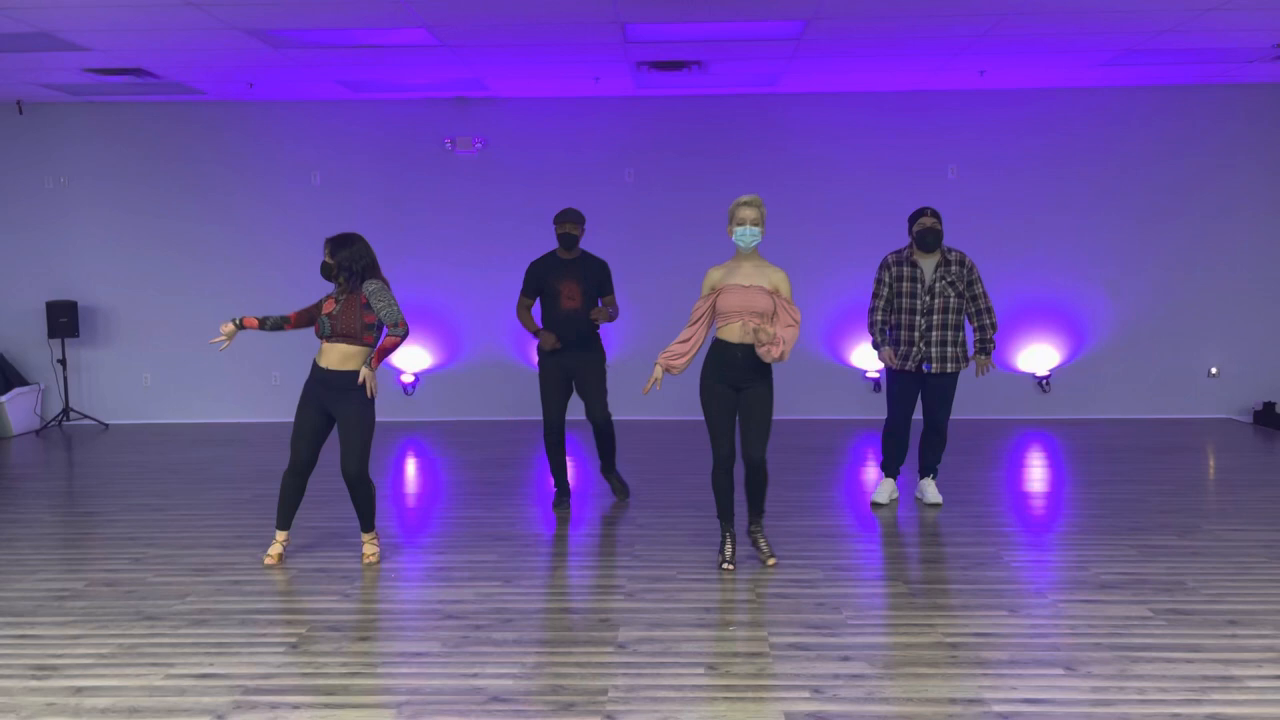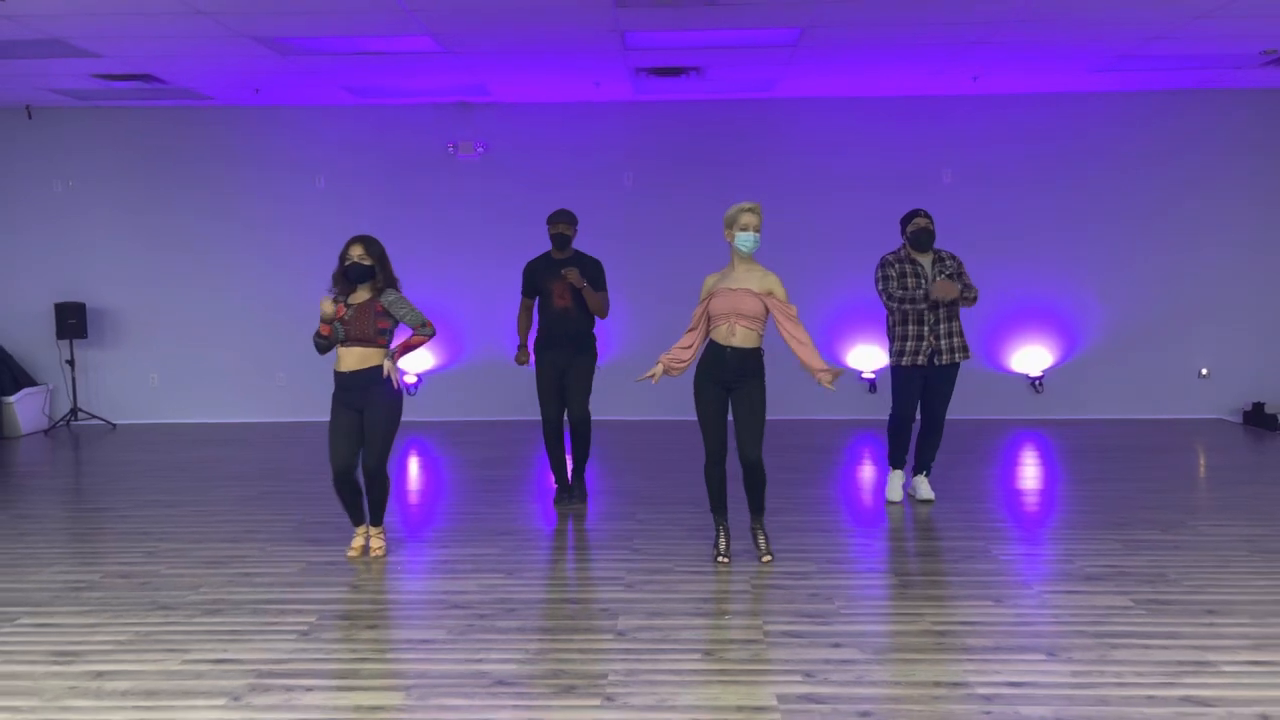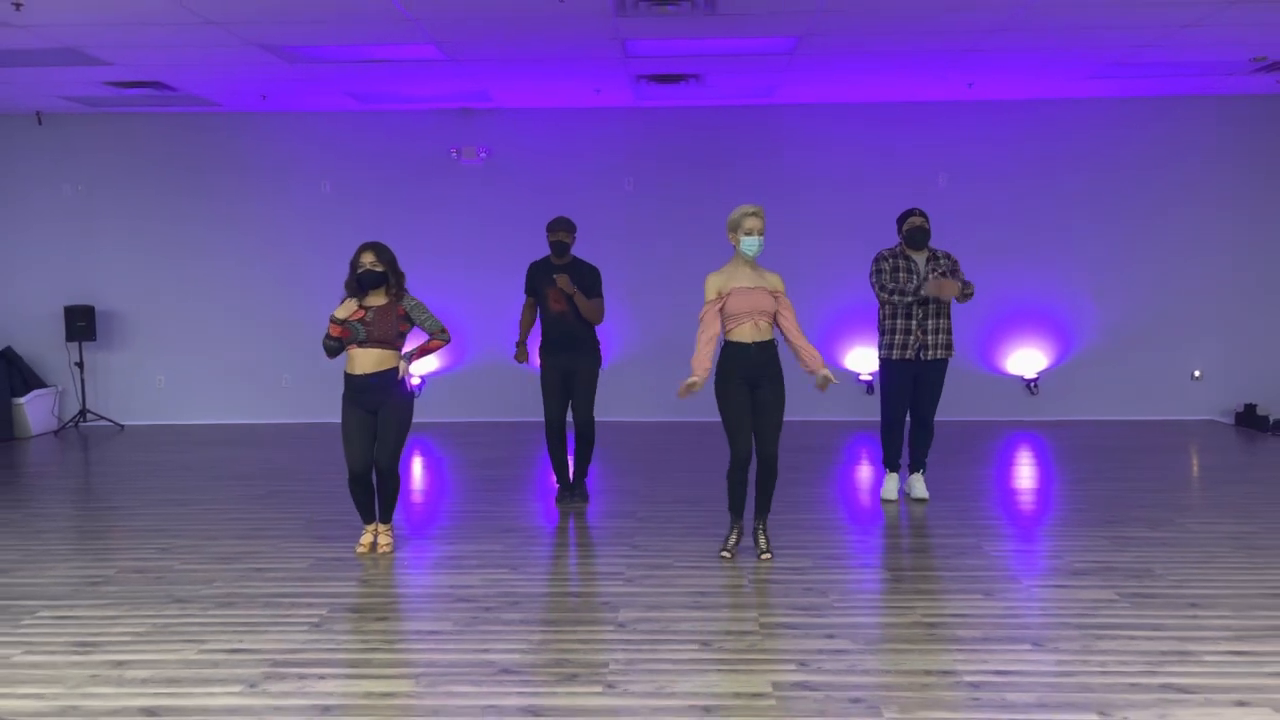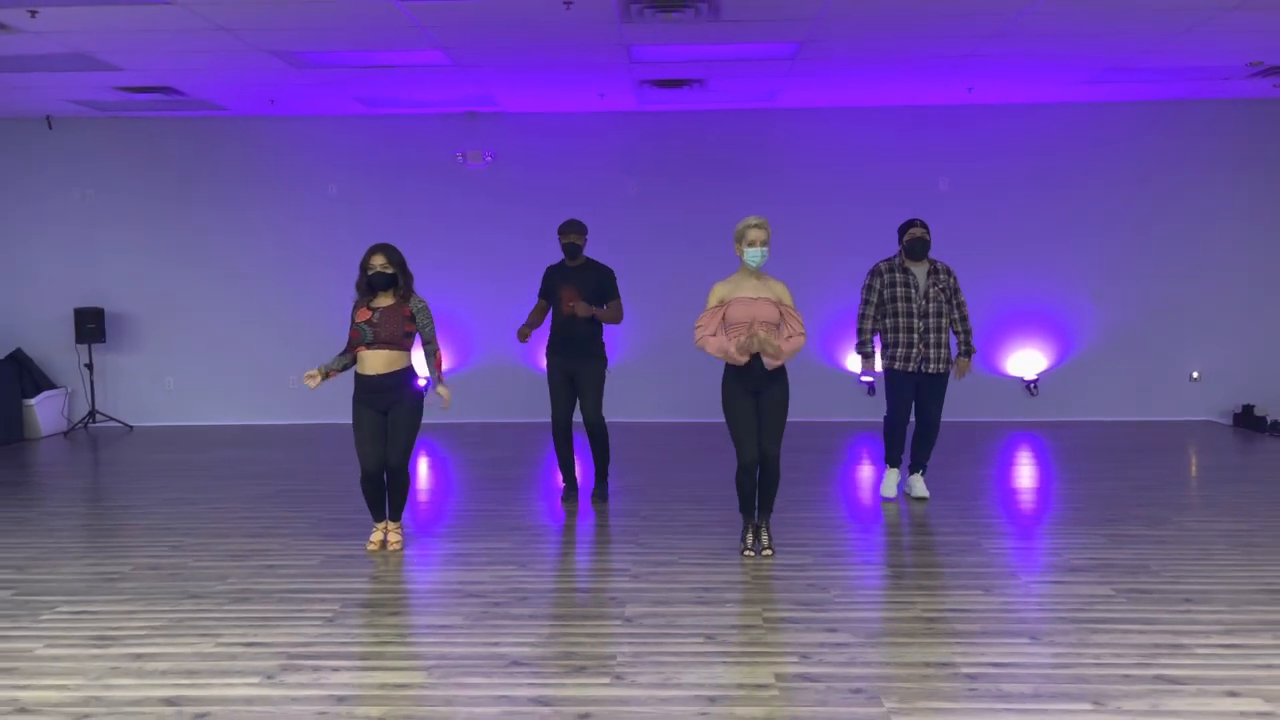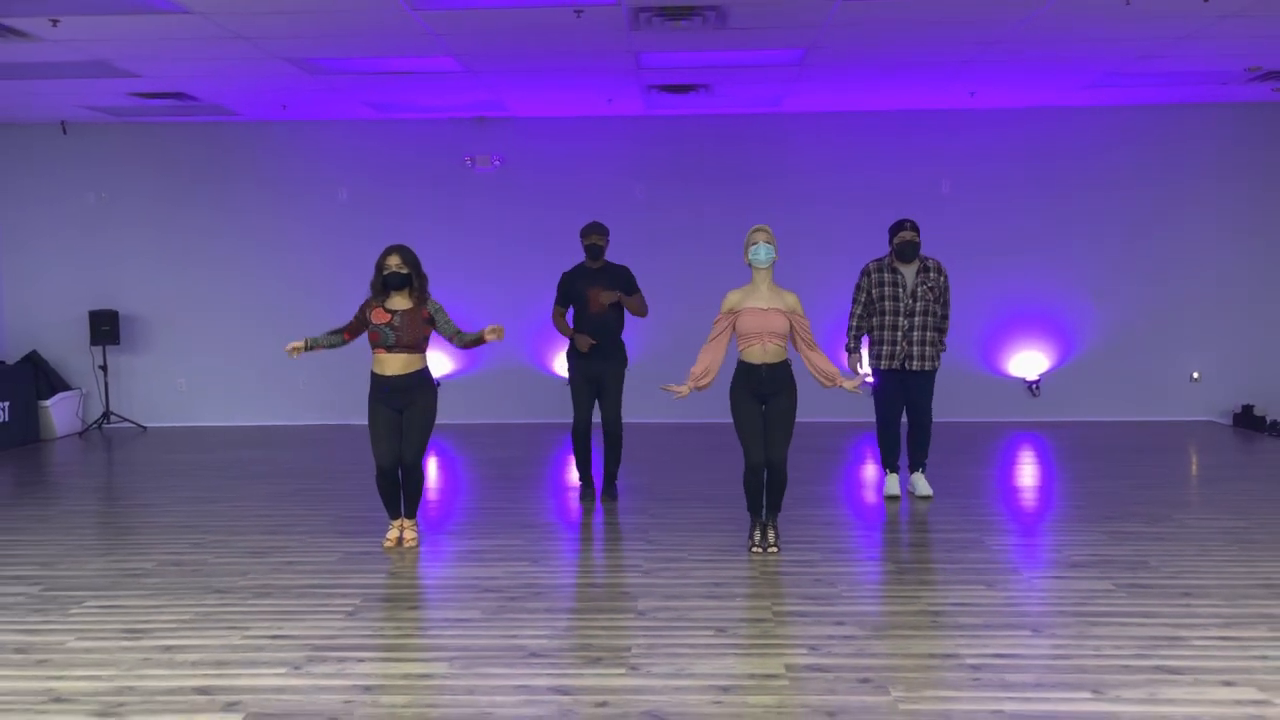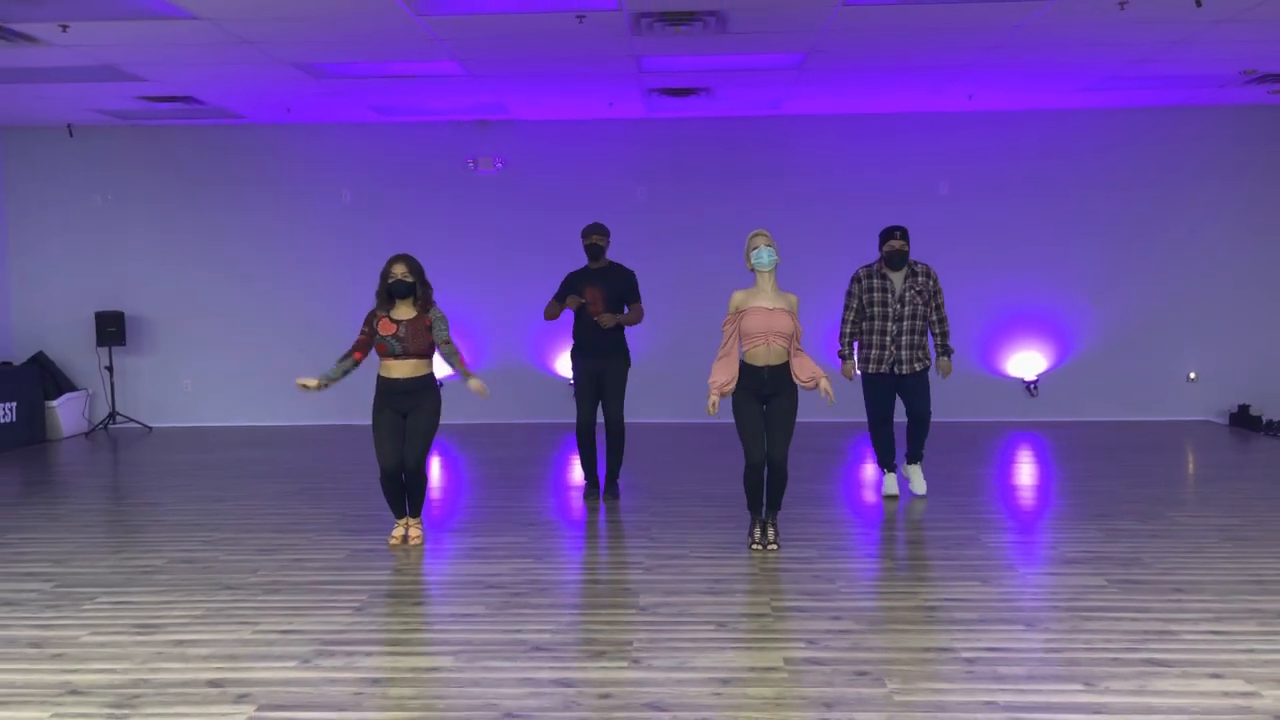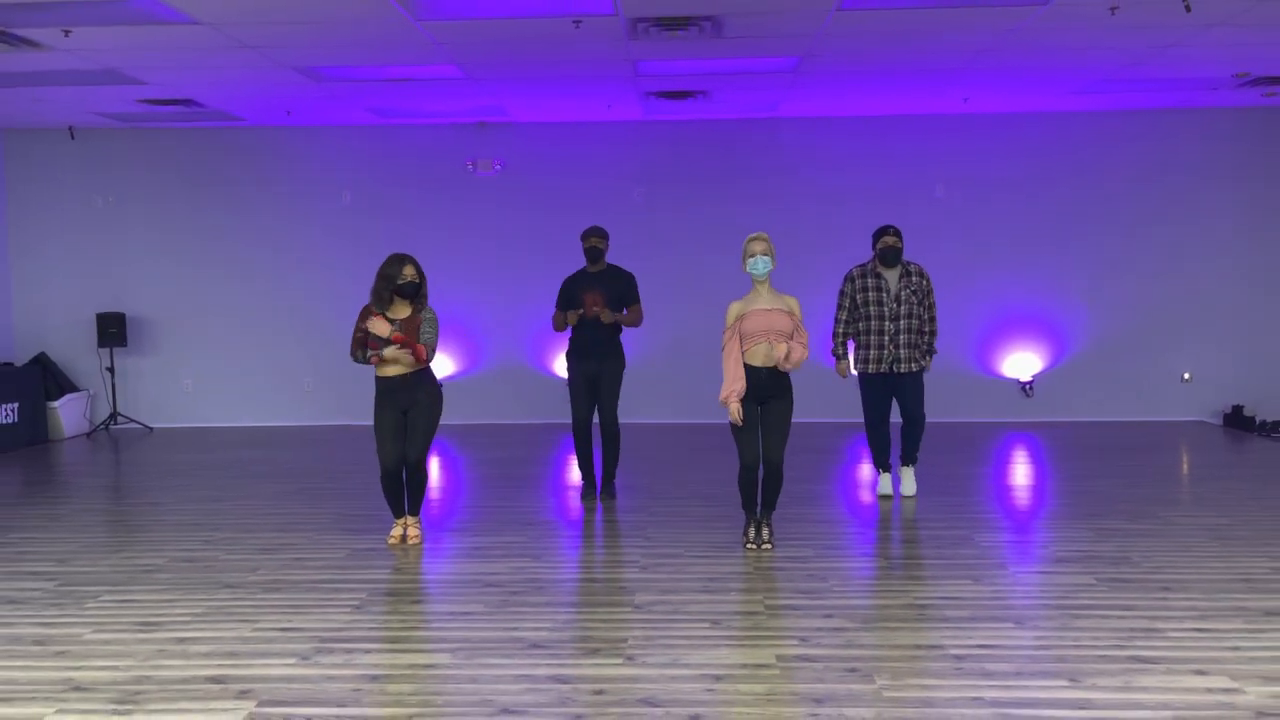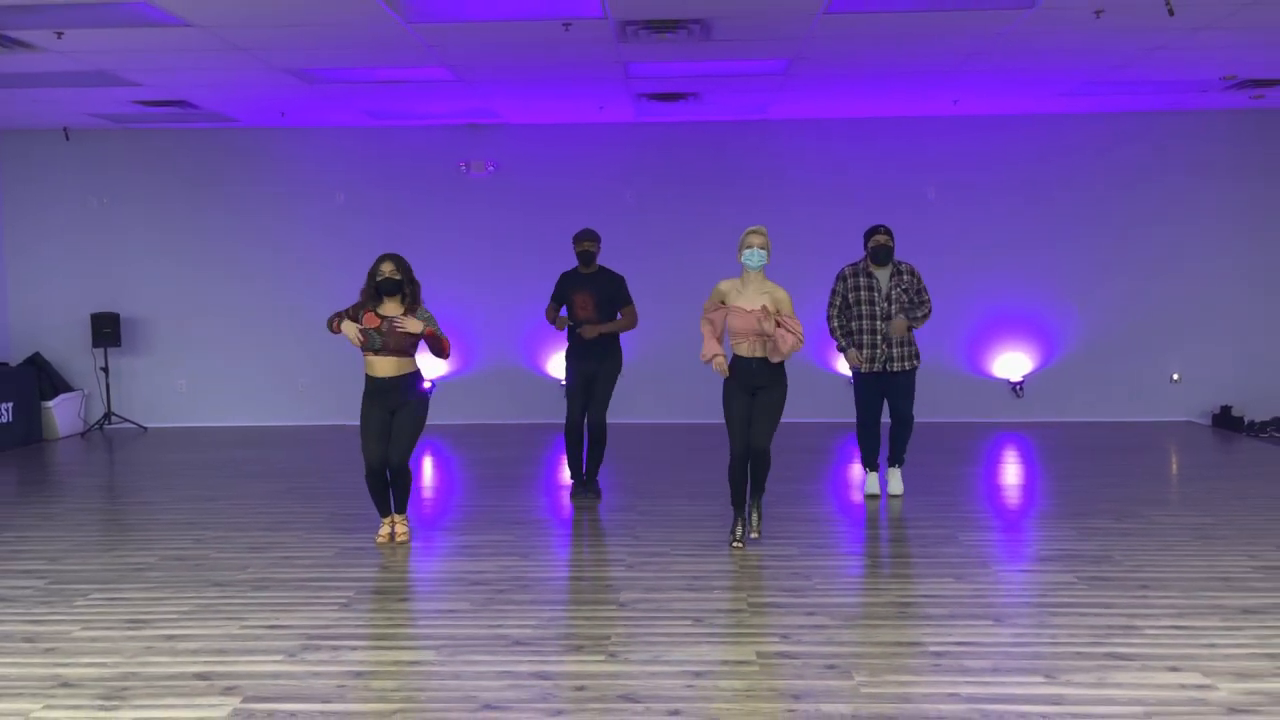
dt=0.4s
person 1, frame 1
left shoulder: (776, 277)
right shoulder: (715, 276)
left elbow: (789, 326)
right elbow: (697, 327)
left wrist: (775, 345)
right wrist: (666, 361)
left hip: (757, 370)
right hip: (719, 365)
left knee: (755, 456)
right knee: (723, 455)
left ankle: (755, 529)
right ankle: (727, 535)
person 1, frame 2
left shoulder: (769, 281)
right shoulder: (712, 282)
left elbow: (791, 329)
right elbow: (696, 331)
left wrist: (819, 368)
right wrist: (666, 364)
left hip: (749, 369)
right hip: (712, 367)
left knee: (750, 455)
right knee: (714, 452)
left ankle: (758, 527)
right ankle: (721, 529)
person 1, frame 3
left shoulder: (773, 281)
right shoulder: (716, 280)
left elbow: (789, 325)
right elbow: (708, 329)
left wrist: (816, 365)
right wrist: (698, 373)
left hip: (768, 364)
right hip: (732, 366)
left knee: (768, 452)
right knee: (741, 452)
left ankle: (760, 527)
right ankle: (736, 525)
person 1, frame 4
left shoulder: (779, 290)
right shoulder: (721, 289)
left elbow: (796, 335)
right elbow: (705, 335)
left wrist: (776, 353)
right wrist: (735, 349)
left hip: (772, 377)
right hip: (737, 377)
left knee: (770, 456)
right knee: (747, 457)
left ankle: (764, 525)
right ankle: (748, 525)
person 1, frame 5
left shoulder: (790, 300)
right shoulder: (734, 299)
left elbow: (807, 346)
right elbow: (715, 344)
left wrist: (840, 379)
right wrist: (692, 383)
left hip: (781, 383)
right hip: (746, 383)
left knee: (777, 460)
right knee: (755, 460)
left ankle: (772, 523)
right ankle: (756, 524)
person 1, frame 6
left shoulder: (791, 301)
right shoulder: (739, 298)
left elbow: (795, 349)
right elbow: (728, 347)
left wrist: (816, 376)
right wrist: (717, 388)
left hip: (782, 384)
right hip: (748, 384)
left knee: (778, 458)
right knee: (755, 458)
left ankle: (772, 521)
right ankle: (756, 521)
person 1, frame 7
left shoulder: (789, 303)
right shoulder: (737, 307)
left elbow: (801, 347)
right elbow: (730, 354)
left wrist: (788, 350)
right wrist: (731, 395)
left hip: (778, 386)
right hip: (746, 385)
left knee: (773, 460)
right knee: (749, 460)
left ankle: (766, 519)
right ankle: (750, 520)
person 1, frame 8
left shoulder: (779, 295)
right shoulder: (725, 289)
left elbow: (795, 338)
right elbow: (709, 321)
left wrist: (774, 335)
right wrist: (714, 352)
left hip: (771, 377)
right hip: (738, 375)
left knee: (760, 445)
right knee: (739, 450)
left ankle: (756, 504)
right ankle: (739, 516)
person 2, frame 1
left shoulder: (371, 290)
right shoulder: (330, 298)
left elbow: (399, 329)
right elbow: (292, 320)
left wrist: (372, 362)
right wrist: (239, 324)
left hip: (353, 390)
right hip: (318, 387)
left knee: (354, 470)
right knee: (299, 464)
left ankle: (369, 535)
right ankle: (281, 536)
person 2, frame 2
left shoulder: (387, 298)
right shoulder: (339, 301)
left elbow: (426, 329)
right elbow: (321, 347)
left wrist: (394, 355)
right wrist: (326, 318)
left hip: (378, 388)
right hip: (345, 391)
left knee: (374, 465)
right knee: (341, 468)
left ankle: (377, 530)
right ankle: (360, 529)
person 2, frame 3
left shoulder: (404, 303)
right shoulder: (350, 305)
left elbow: (442, 336)
right elbow: (331, 351)
left wrist: (408, 358)
right wrist: (336, 318)
left hip: (391, 391)
right hip: (355, 393)
left knee: (386, 464)
right knee: (357, 467)
left ankle: (385, 527)
right ankle: (368, 526)
person 2, frame 4
left shoulder: (413, 304)
right shoulder: (360, 307)
left elbow: (431, 346)
right elbow: (352, 352)
left wrist: (438, 383)
right wrist: (323, 373)
left hip: (402, 390)
right hip: (366, 393)
left knee: (396, 463)
right knee: (370, 466)
left ankle: (395, 525)
right ankle: (378, 524)
person 2, frame 5
left shoulder: (428, 307)
right shoulder: (372, 307)
left elbow: (458, 338)
right elbow: (344, 334)
left wrist: (484, 336)
right wrist: (307, 344)
left hip: (418, 391)
right hip: (382, 393)
left knee: (411, 460)
right knee: (385, 462)
left ankle: (410, 522)
right ankle: (394, 522)
person 2, frame 6
left shoulder: (432, 315)
right shoulder: (376, 317)
left elbow: (447, 348)
right elbow: (356, 354)
left wrist: (469, 377)
right wrist: (323, 380)
left hip: (422, 395)
right hip: (387, 397)
left knee: (414, 463)
right knee: (389, 466)
left ankle: (416, 521)
right ankle: (400, 520)
person 2, frame 7
left shoulder: (424, 314)
right shoulder: (371, 312)
left elbow: (424, 354)
right elbow: (357, 352)
left wrist: (393, 333)
right wrist: (385, 355)
left hip: (422, 391)
right hip: (387, 395)
left knee: (415, 459)
right knee: (389, 464)
left ankle: (414, 519)
right ankle: (398, 520)
person 2, frame 8
left shoulder: (418, 313)
right shoulder: (364, 310)
left elbow: (444, 351)
right elbow: (333, 321)
left wrist: (425, 329)
right wrist: (343, 324)
left hip: (409, 393)
right hip: (375, 395)
left knee: (397, 460)
right knee: (374, 462)
left ankle: (400, 517)
right ankle: (386, 519)
person 3, frame 1
left shoulder: (597, 266)
right shoulder: (539, 267)
left elbow: (613, 308)
right elbow: (523, 308)
left wrist: (607, 313)
right wrist: (539, 332)
left hip: (589, 353)
right hip: (554, 355)
left knee: (599, 416)
right knee: (553, 422)
left ankle: (610, 470)
right ankle: (562, 487)
person 3, frame 2
left shoulder: (591, 266)
right shoulder: (534, 267)
left elbow: (603, 311)
right elbow: (526, 308)
left wrist: (581, 285)
right wrist: (522, 345)
left hip: (581, 352)
right hip: (547, 353)
left knee: (579, 415)
right knee: (551, 419)
left ankle: (578, 479)
right ankle: (561, 483)
person 3, frame 3
left shoulder: (588, 272)
right shoulder: (536, 270)
left elbow: (597, 317)
right elbow: (530, 307)
left wrist: (573, 290)
right wrist: (521, 342)
left hip: (584, 356)
right hip: (551, 356)
left knee: (584, 419)
right knee: (554, 421)
left ankle: (580, 480)
right ankle: (564, 483)
person 3, frame 4
left shoulder: (602, 273)
right shoulder: (552, 273)
left elbow: (617, 314)
right elbow: (541, 308)
left wrist: (593, 310)
right wrist: (528, 325)
left hip: (590, 357)
right hip: (558, 357)
left knee: (593, 419)
right knee: (560, 421)
left ankle: (601, 481)
right ankle: (569, 483)
person 3, frame 5
left shoulder: (621, 273)
right shoulder: (571, 277)
left elbow: (643, 310)
right elbow: (558, 316)
left wrist: (619, 297)
right wrist: (574, 336)
left hip: (613, 359)
right hip: (580, 359)
left knee: (612, 421)
right knee: (581, 421)
left ankle: (610, 481)
right ankle: (586, 481)
person 3, frame 6
left shoulder: (623, 276)
right shoulder: (573, 279)
left elbow: (637, 314)
right elbow: (548, 314)
left wrist: (617, 318)
right wrist: (564, 304)
left hip: (615, 359)
right hip: (584, 358)
left knee: (614, 419)
right knee: (585, 420)
left ankle: (611, 480)
right ankle: (590, 480)
person 3, frame 7
left shoulder: (623, 279)
right shoulder: (571, 283)
left elbow: (637, 317)
right elbow: (556, 322)
left wrist: (615, 317)
right wrist: (567, 322)
left hip: (610, 360)
right hip: (578, 360)
left knee: (609, 420)
right knee: (581, 420)
left ankle: (609, 480)
right ankle: (588, 480)
person 3, frame 8
left shoulder: (613, 280)
right shoulder: (566, 280)
left elbow: (631, 319)
right elbow: (551, 311)
left wrist: (599, 329)
right wrist: (556, 319)
left hip: (606, 360)
right hip: (577, 360)
left knee: (596, 419)
right knee: (573, 421)
left ankle: (592, 478)
right ankle: (578, 479)
person 4, frame 1
left shoulder: (961, 263)
right shoulder: (892, 264)
left elbow: (979, 305)
right elbow: (878, 305)
left wrist: (983, 346)
right wrist: (881, 343)
left hip: (945, 360)
right hip: (903, 358)
left knee: (937, 422)
right knee: (897, 420)
left ankle: (927, 479)
right ankle: (889, 479)
person 4, frame 2
left shoulder: (949, 261)
right shoulder: (890, 263)
left elbow: (971, 295)
right elbow: (893, 299)
left wrist: (958, 290)
right wrist: (930, 292)
left hip: (946, 354)
right hip: (906, 354)
left knee: (934, 418)
right knee: (902, 415)
left ankle: (920, 476)
right ankle: (896, 471)
person 4, frame 3
left shoulder: (945, 260)
right shoulder: (884, 260)
left elbow: (967, 290)
right elbow: (885, 292)
left wrist: (957, 287)
right wrist: (924, 289)
left hip: (934, 352)
right hip: (896, 351)
left knee: (924, 415)
right knee: (893, 415)
left ankle: (916, 474)
right ankle: (891, 473)
person 4, frame 4
left shoulder: (945, 273)
right shoulder: (882, 272)
left elbow: (958, 313)
right elbow: (869, 313)
left wrist: (965, 352)
right wrist: (866, 351)
left hip: (937, 362)
right hip: (899, 361)
left knee: (930, 421)
right knee: (897, 417)
left ankle: (916, 474)
right ankle: (892, 467)
person 4, frame 5
left shoulder: (936, 271)
right shoulder: (873, 271)
left elbow: (942, 313)
right elbow: (859, 313)
left wrist: (938, 347)
right wrist: (853, 348)
left hip: (924, 361)
right hip: (885, 360)
left knee: (921, 418)
right knee: (887, 418)
left ankle: (917, 473)
right ankle: (891, 474)
person 4, frame 6
left shoulder: (926, 275)
right shoulder: (863, 277)
left elbow: (938, 316)
right elbow: (850, 319)
left wrist: (943, 353)
right wrist: (847, 355)
left hip: (914, 363)
right hip: (875, 363)
left knee: (921, 415)
right knee: (880, 420)
left ankle: (913, 464)
right ankle: (889, 472)
person 4, frame 7
left shoulder: (918, 275)
right shoulder: (856, 277)
left elbow: (929, 316)
right elbow: (843, 318)
left wrist: (927, 351)
right wrist: (841, 354)
left hip: (910, 362)
right hip: (871, 363)
left knee: (915, 417)
right knee: (876, 420)
left ankle: (908, 467)
right ankle: (883, 473)
person 4, frame 8
left shoulder: (909, 274)
right shoulder: (848, 276)
left elbow: (925, 308)
right elbow: (834, 314)
left wrist: (906, 318)
right wrist: (846, 347)
left hip: (903, 360)
right hip: (866, 361)
left knee: (903, 416)
right knee: (867, 418)
left ankle: (895, 469)
right ankle: (871, 472)
